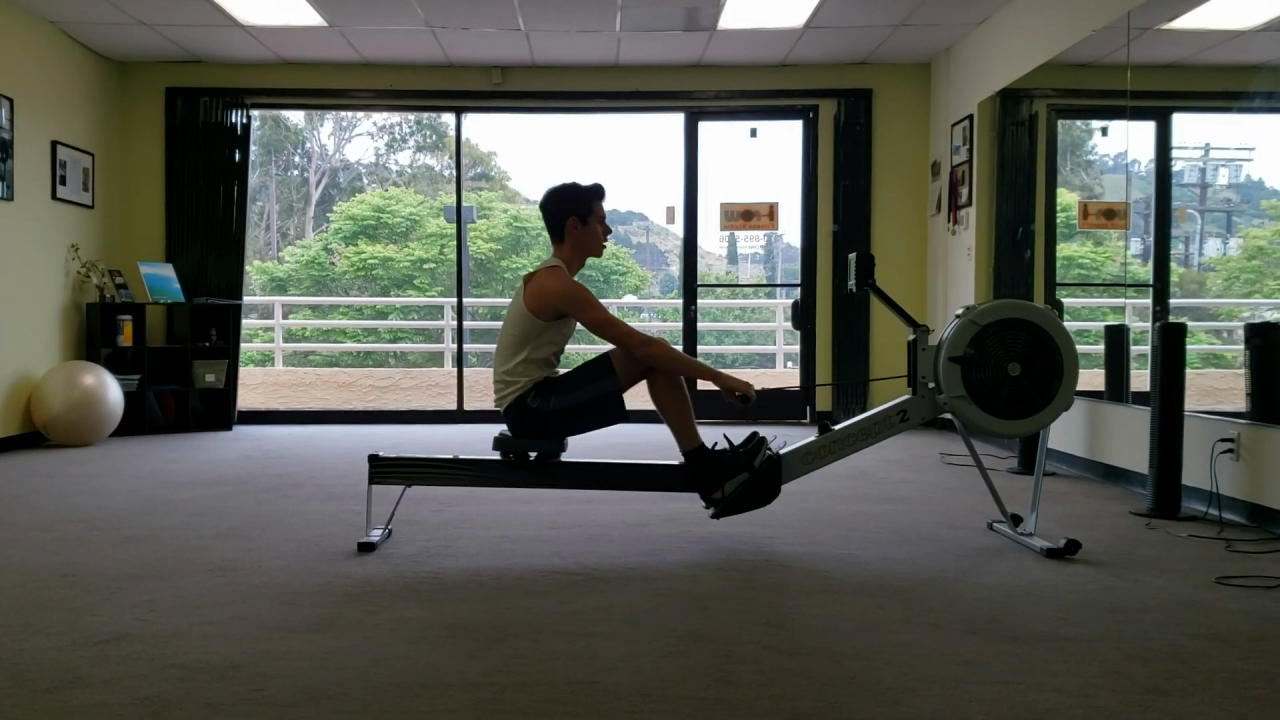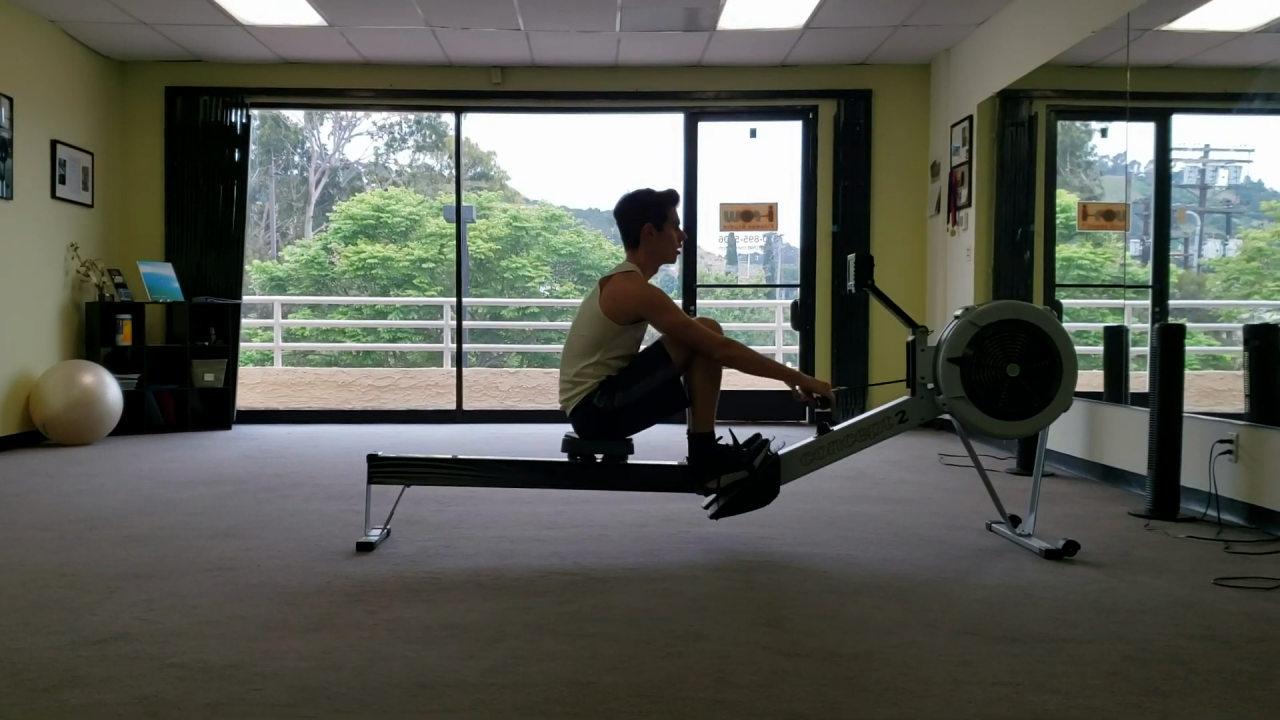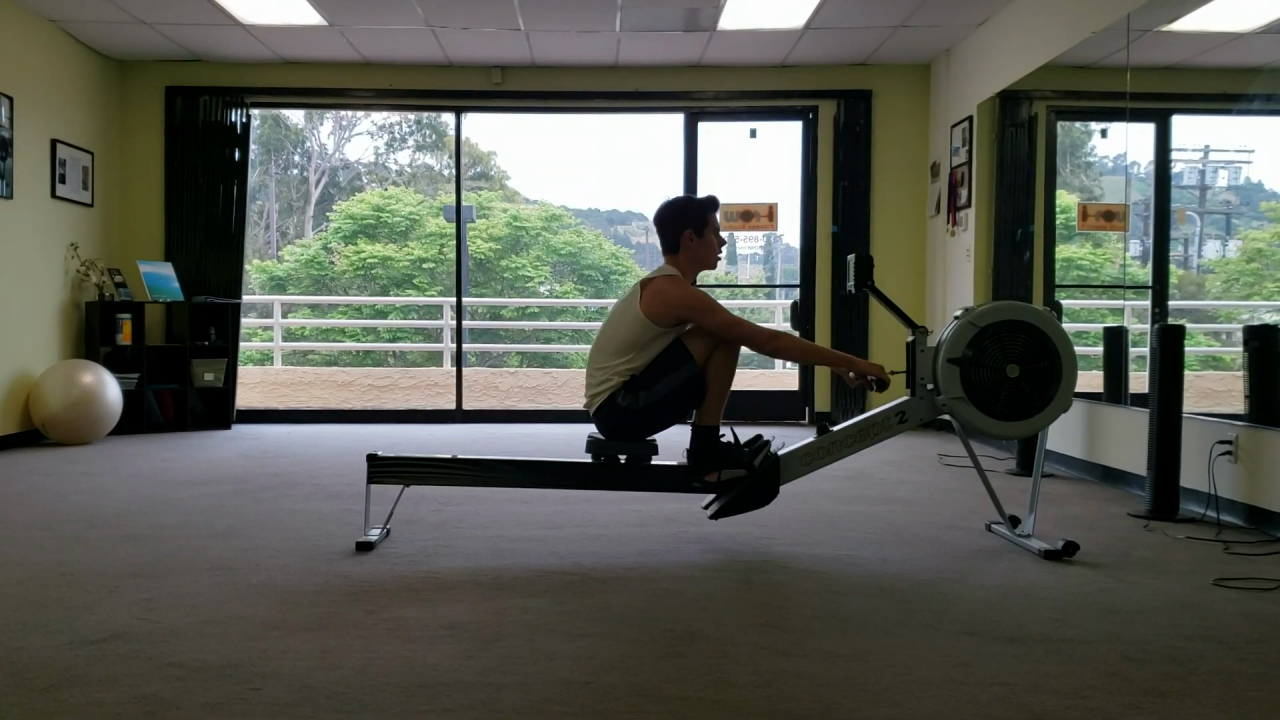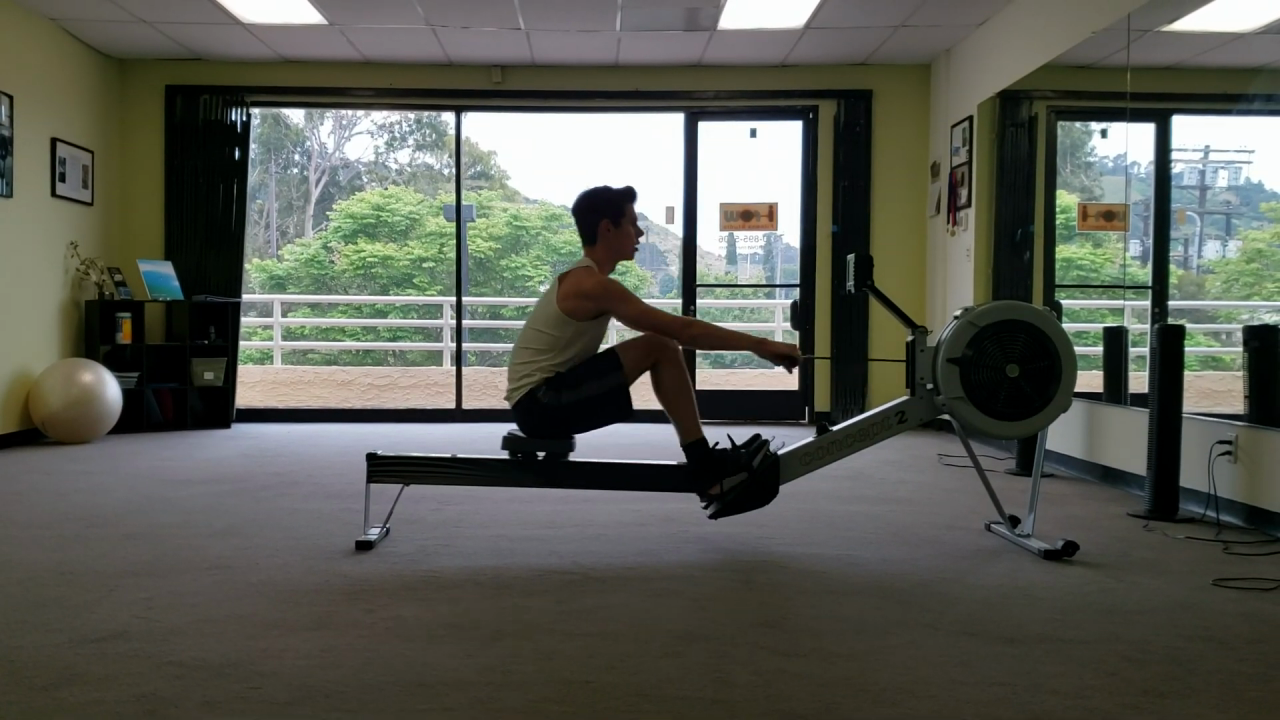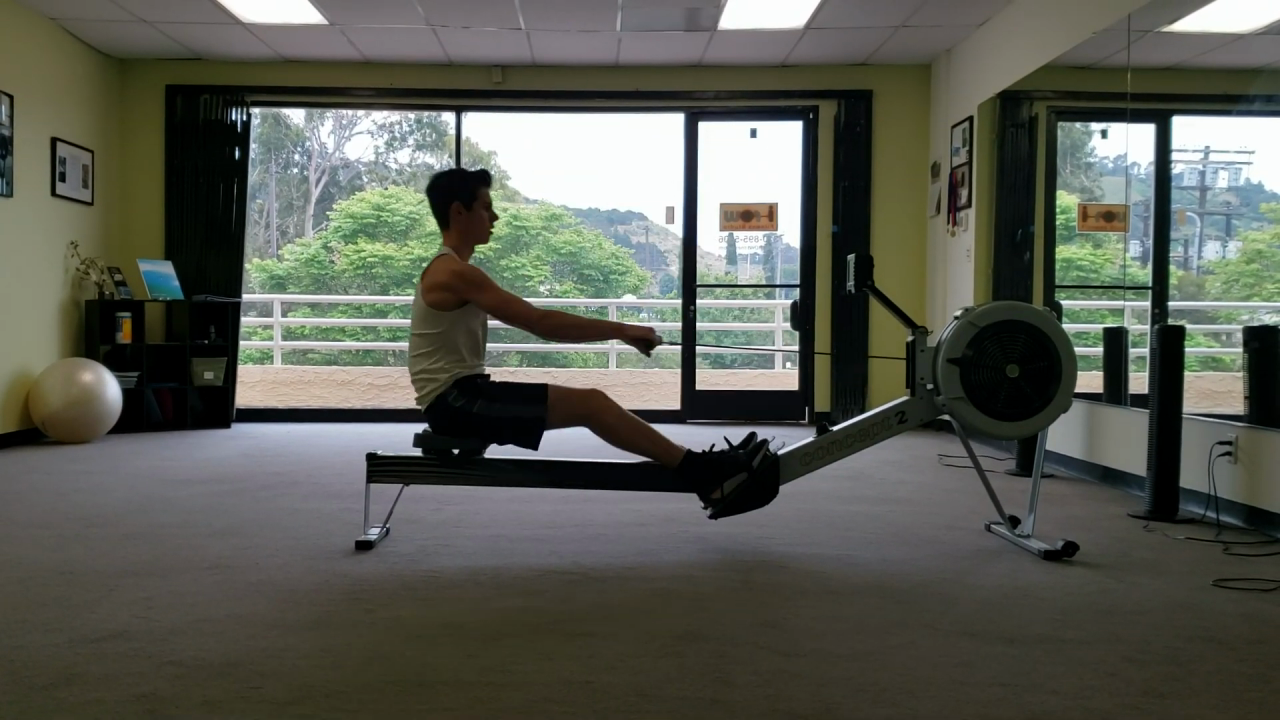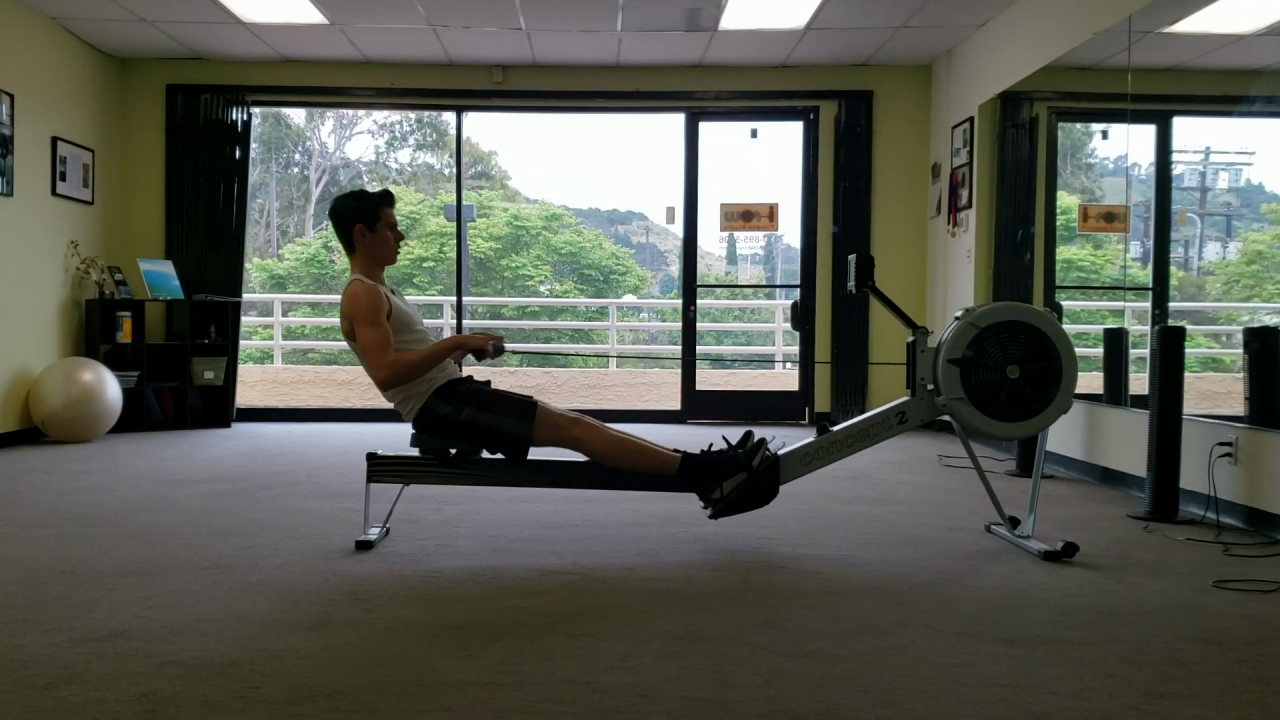
dt=0.3s
person 1, frame 1
left shoulder: (551, 278)
right shoulder: (558, 285)
left elbow: (637, 346)
right elbow: (640, 345)
left wrist: (705, 374)
right wrist: (719, 378)
left hip: (534, 402)
right hip: (529, 409)
left knee: (656, 356)
right knee: (652, 354)
left ankle: (709, 467)
right ankle: (707, 468)
person 1, frame 2
left shoulder: (623, 282)
right shoulder: (634, 290)
right elbow: (721, 349)
right wrist: (798, 378)
left hip: (598, 404)
right hip: (596, 410)
left knee: (702, 335)
right knee: (707, 333)
left ankle: (710, 452)
right ankle: (707, 453)
person 1, frame 3
left shoulder: (664, 285)
right shoulder: (677, 293)
right elbow: (768, 342)
right wrist: (852, 362)
left hip: (621, 405)
right hip: (621, 410)
left knee: (732, 336)
right knee: (725, 337)
left ankle: (707, 451)
right ankle: (705, 450)
person 1, frame 4
left shoulder: (584, 278)
right shoulder: (593, 284)
left elbow: (667, 330)
right elbow: (683, 330)
left wrist: (754, 346)
right wrist: (761, 345)
left hip: (543, 401)
right hip: (539, 405)
left knee: (663, 344)
right knee: (663, 350)
left ankle: (709, 465)
right ankle: (706, 463)
person 1, frame 5
left shoulder: (454, 269)
right shoulder: (452, 272)
left elbow: (535, 319)
right elbow: (541, 323)
left wrist: (615, 330)
right wrist: (619, 330)
left hip: (463, 398)
right hip: (454, 404)
left knee: (591, 404)
right knee: (592, 403)
left ankle: (696, 468)
right ankle: (701, 471)
person 1, frame 6
left shoulder: (379, 290)
right shoulder: (363, 295)
right elbow: (387, 374)
left wrist: (458, 345)
right wrist: (455, 344)
left hip: (454, 395)
right hip: (441, 406)
left knee: (576, 422)
right knee: (573, 430)
left ankle: (699, 467)
right ankle: (703, 475)
